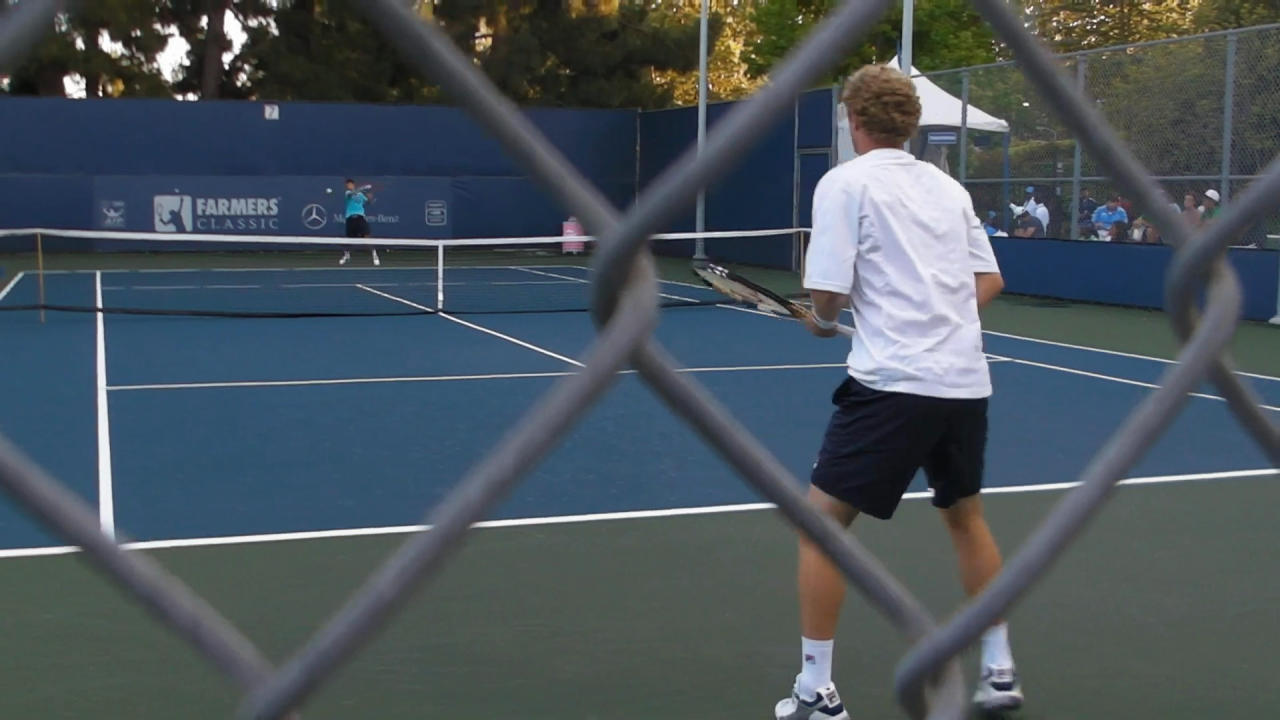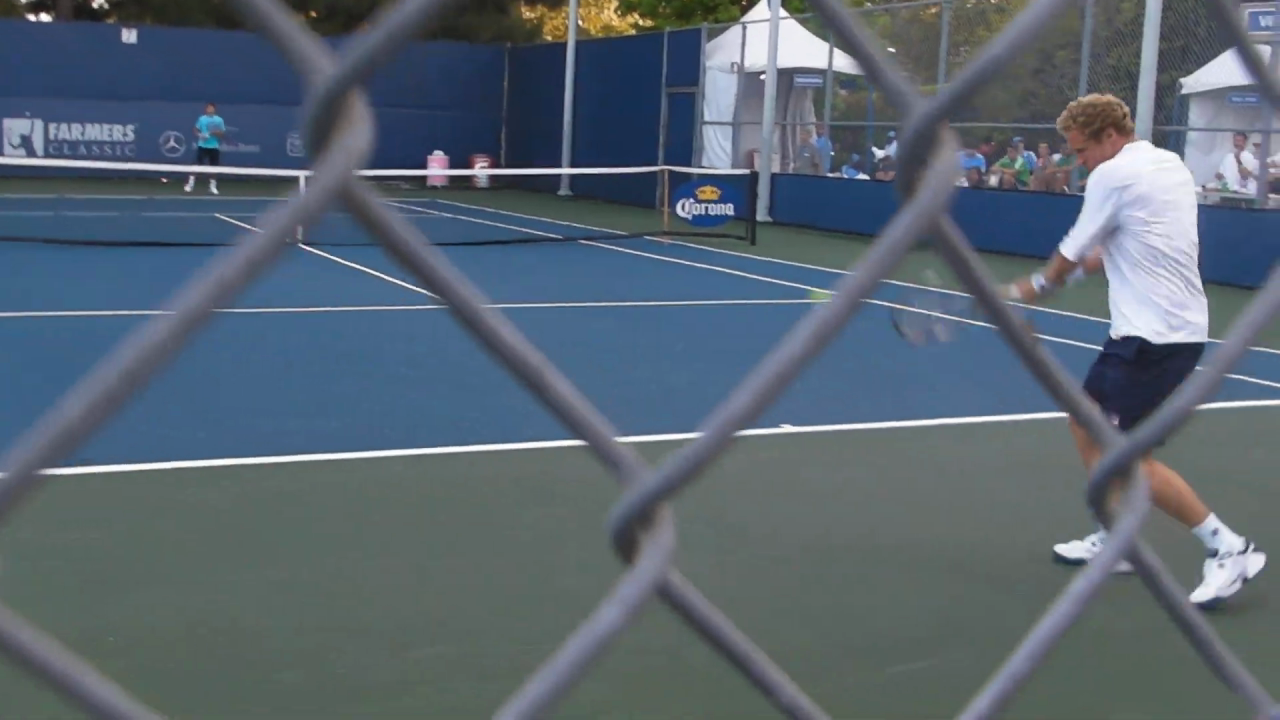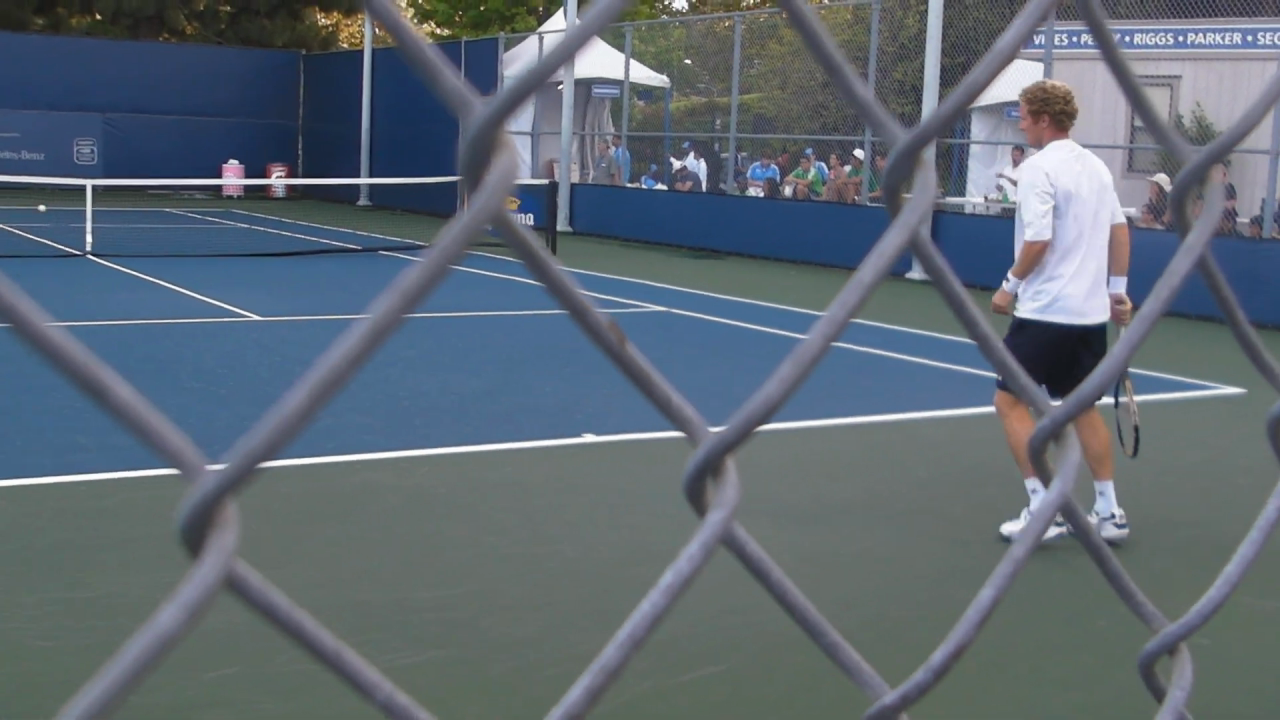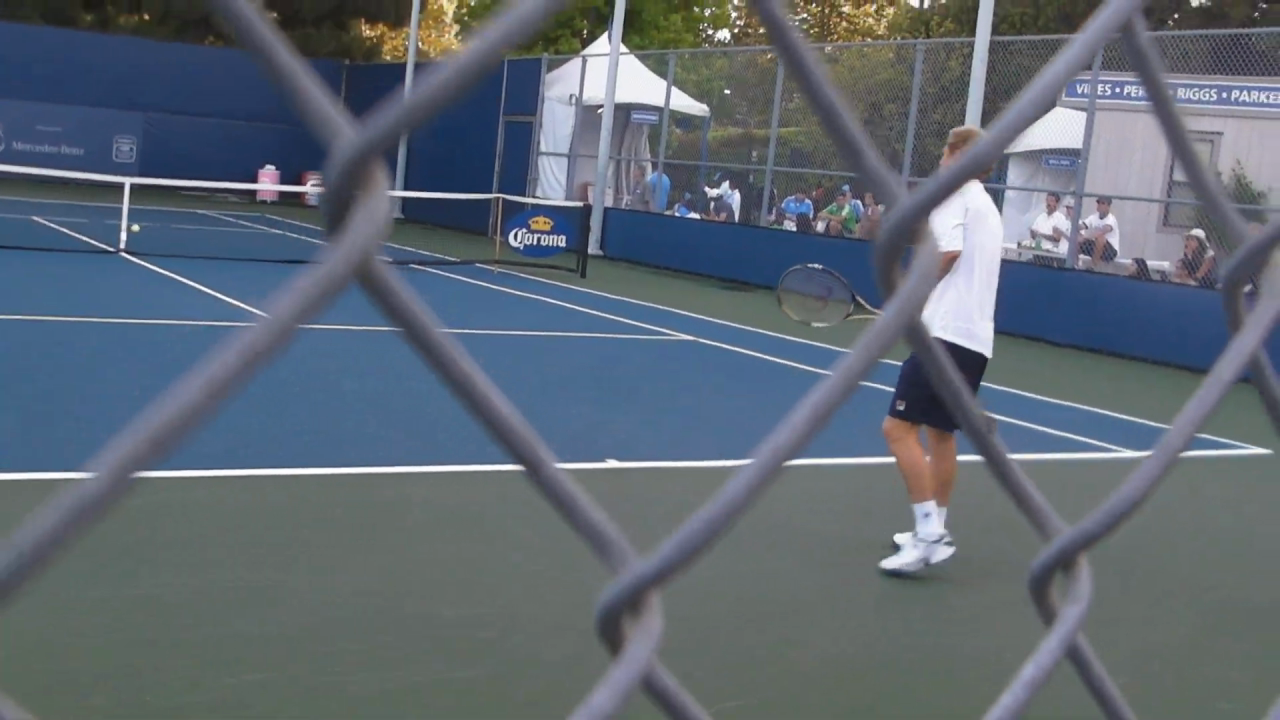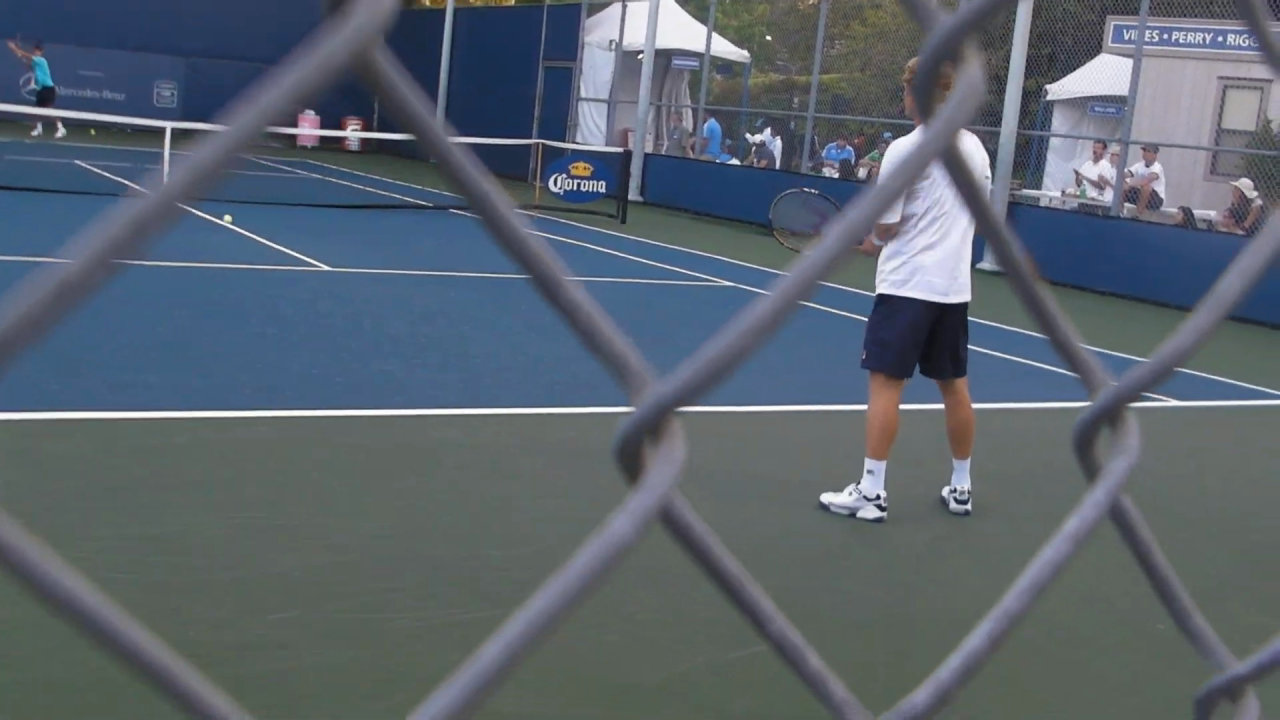
dt=1s
person 1, frame 1
left shoulder: (843, 182)
right shoulder: (949, 187)
left elbow: (827, 293)
right elbow: (990, 282)
left wrist: (819, 320)
left hip: (891, 383)
right hip: (965, 383)
left knee: (821, 523)
right knee: (964, 517)
person 1, frame 2
left shoulder: (1115, 176)
right shoulder: (1170, 165)
left elbow: (1073, 252)
left wrist: (1036, 285)
right wrist: (1097, 258)
left hip: (1158, 336)
right hip: (1142, 330)
right knee: (1086, 425)
left ankle: (1230, 549)
right ankle: (1114, 540)
person 1, frame 3
left shoulder: (1038, 168)
right shoulder: (1096, 166)
left elbow: (1038, 241)
right elbow: (1118, 229)
left wrist: (1009, 287)
right wrist: (1117, 288)
left hip: (1045, 311)
right hip: (1091, 311)
left knee: (1010, 403)
right knee: (1084, 408)
left ankle: (1042, 509)
right ankle: (1109, 513)
person 1, frame 4
left shoulder: (953, 192)
right shoulder: (987, 204)
left elbow: (947, 253)
left wrist: (923, 289)
right wrist: (927, 309)
left hip: (948, 335)
right hip: (975, 338)
left knee: (898, 429)
right knee: (939, 434)
left ankle: (931, 535)
right ankle: (932, 532)
person 1, frame 5
left shoulder: (905, 150)
right shoulder: (975, 147)
left elbow: (887, 225)
right elbow: (979, 215)
left wrist: (874, 241)
left hip: (906, 284)
right hip: (953, 286)
left knee: (885, 382)
right knee: (955, 386)
left ankle: (871, 492)
right ankle: (961, 487)
